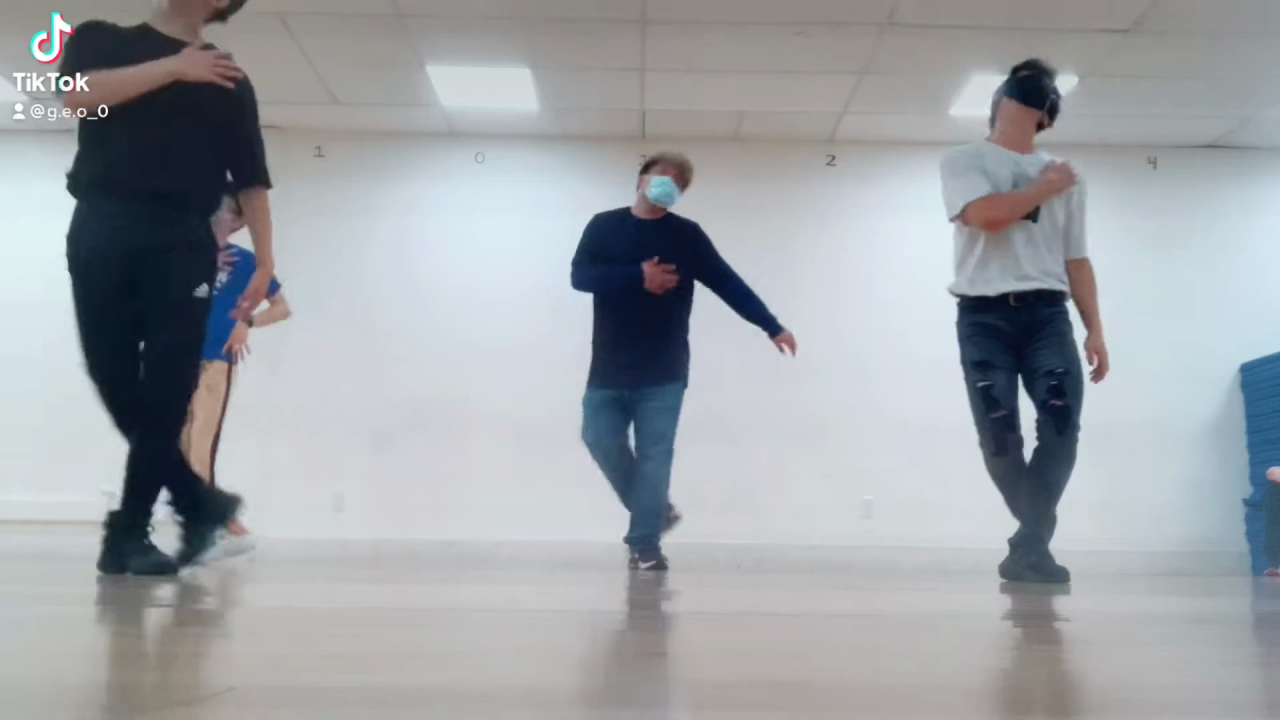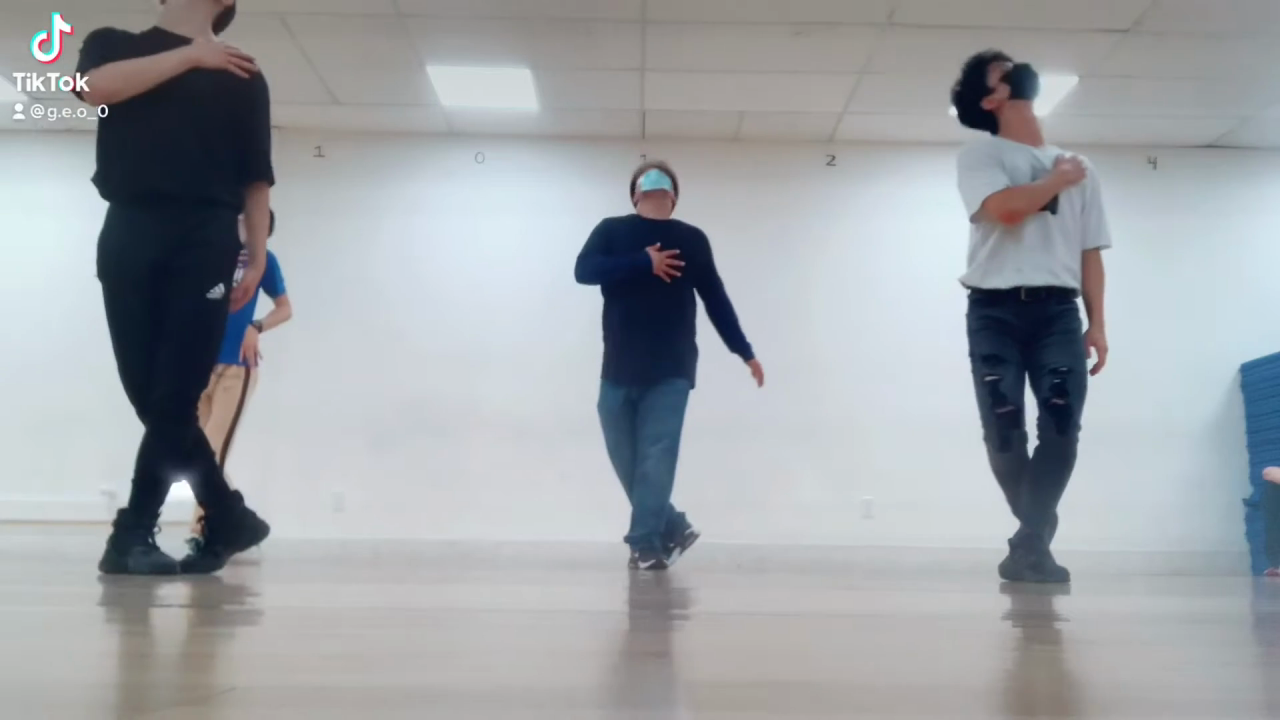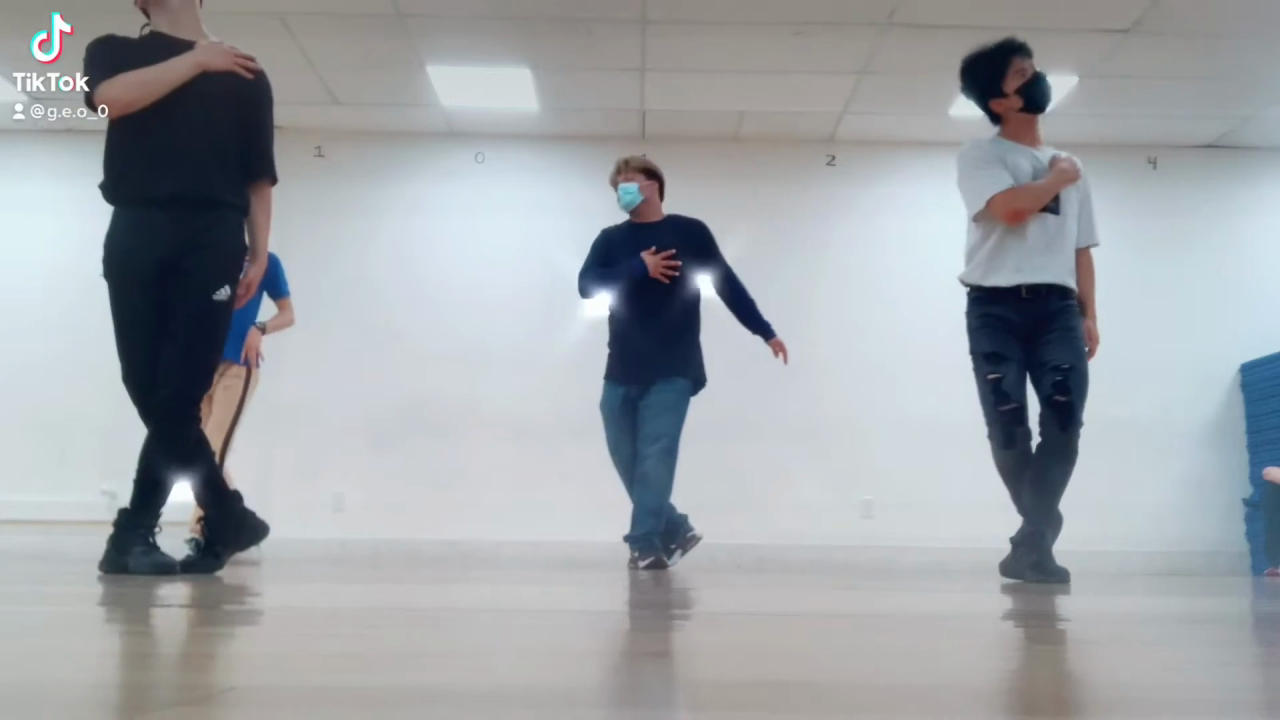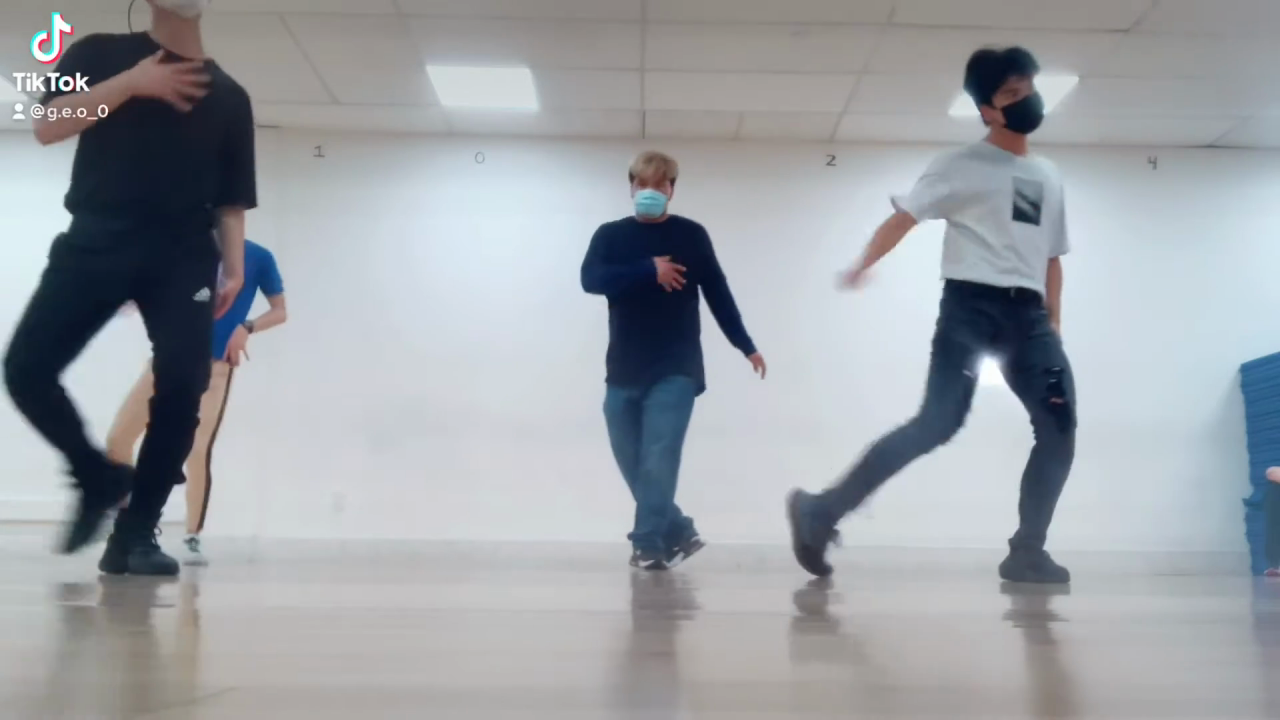
dt=0.5s
person 1, frame 1
left shoulder: (228, 82)
left elbow: (250, 180)
right elbow: (78, 92)
left wrist: (265, 261)
right wrist: (172, 68)
left hip: (183, 238)
right hip: (102, 228)
left knee: (168, 387)
right knee: (115, 382)
left ankle: (130, 530)
right ankle: (198, 502)
person 1, frame 2
left shoulder: (242, 76)
left elbow: (256, 179)
right elbow: (96, 87)
left wrist: (257, 259)
right wrist: (189, 55)
left hip: (206, 238)
right hip: (130, 233)
left knee: (177, 394)
right knee: (148, 392)
left ankle: (134, 532)
right ankle: (227, 518)
person 1, frame 3
left shoulder: (245, 74)
right shoulder: (114, 51)
left elbow: (258, 177)
right elbow: (111, 99)
left wrist: (259, 254)
right wrist: (195, 60)
left hip: (212, 238)
right hip: (136, 235)
left knee: (179, 394)
right knee: (148, 392)
left ankle: (134, 532)
right ankle: (227, 517)
person 1, frame 4
left shoulder: (228, 95)
right shoulder: (100, 54)
left elbow: (231, 200)
right elbow: (48, 125)
left wrist: (232, 268)
right wrist: (130, 83)
left hip: (181, 252)
right hip: (98, 239)
left knee: (182, 389)
left ankle: (135, 530)
right ankle: (97, 478)
person 2, frame 1
left shoulder: (1066, 176)
right shoulder: (963, 160)
left elbow: (1076, 259)
right elbow: (988, 214)
left wrist: (1095, 329)
right wrist: (1046, 187)
left hip: (1047, 312)
right hip: (985, 313)
left knee: (1062, 426)
right knee: (999, 438)
left ankle: (1030, 545)
right ankle: (1036, 535)
person 2, frame 2
left shoulder: (1079, 167)
right shoulder: (979, 154)
left elbow: (1089, 251)
right elbow: (1006, 208)
left wrist: (1096, 322)
right wrist: (1056, 179)
left hip: (1057, 307)
right hip: (995, 307)
left knee: (1062, 427)
right knee: (1004, 433)
left ankle: (1029, 545)
right ankle: (1036, 534)
person 2, frame 3
left shoulder: (1071, 169)
right shoulder: (981, 154)
left elbow: (1079, 249)
right elbow: (1011, 210)
left wrist: (1089, 314)
right wrist: (1055, 179)
left hip: (1056, 306)
right hip: (996, 305)
left knee: (1065, 424)
right knee: (1008, 431)
left ankle: (1032, 543)
right ankle: (1041, 527)
person 2, frame 4
left shoulder: (1051, 175)
right shoulder: (959, 163)
right elbow: (903, 215)
left wrist: (1053, 319)
right wrist: (864, 264)
left hip: (1026, 312)
right hip: (969, 303)
left knee: (1060, 425)
right knee: (940, 422)
left ankle: (1028, 550)
right ankle: (823, 512)
person 3, frame 1
left shoulder: (687, 235)
right shoulder: (604, 226)
left elbow: (727, 283)
right elbow: (580, 275)
left wrist: (773, 326)
right wrist: (638, 276)
left hip: (663, 371)
right hip: (609, 367)
left knee: (655, 456)
right knee: (601, 441)
left ankle: (645, 542)
right ankle: (654, 512)
person 3, frame 2
left shoulder: (692, 239)
right shoulder: (611, 230)
left elbow: (715, 299)
right elbow: (584, 270)
left wrist: (745, 352)
right wrist: (642, 263)
left hip: (671, 369)
right hip: (620, 368)
left knee: (657, 456)
right knee: (625, 459)
left ankle: (645, 543)
right ankle: (671, 527)
person 3, frame 3
left shoulder: (690, 232)
right shoulder: (609, 240)
left elbow: (727, 284)
right elbow: (587, 285)
left wrist: (765, 332)
right wrist: (638, 269)
left hip: (671, 371)
right hip: (621, 372)
left knee: (656, 455)
right knee: (626, 457)
left ankle: (645, 543)
right ankle: (674, 530)
person 3, frame 4
left shoulder: (691, 236)
right shoulder: (610, 234)
left elbow: (717, 293)
right elbow: (591, 279)
left wrist: (746, 346)
right wrist: (648, 271)
left hip: (673, 370)
right hip: (623, 371)
left knee: (659, 454)
right knee: (632, 460)
left ankle: (648, 543)
right ankle: (677, 532)
person 4, frame 1
left shoulder: (245, 261)
left elbow: (282, 308)
left wrist: (247, 322)
left hip: (216, 365)
left knee: (202, 454)
right knee: (180, 454)
right ankle: (228, 526)
person 4, frame 2
left shoulder: (261, 261)
left elbow: (284, 308)
left wrist: (256, 327)
left hip: (235, 369)
left knee: (212, 455)
left ankle: (203, 531)
person 4, frame 3
left shoulder: (264, 261)
left elbow: (288, 314)
left wrist: (260, 329)
left hip: (236, 368)
left knee: (210, 455)
left ankle: (201, 531)
person 4, frame 4
left shoulder: (258, 257)
left elbow: (280, 310)
left wrist: (247, 327)
left hip: (218, 364)
left knee: (197, 453)
right knee: (118, 436)
left ankle: (192, 538)
